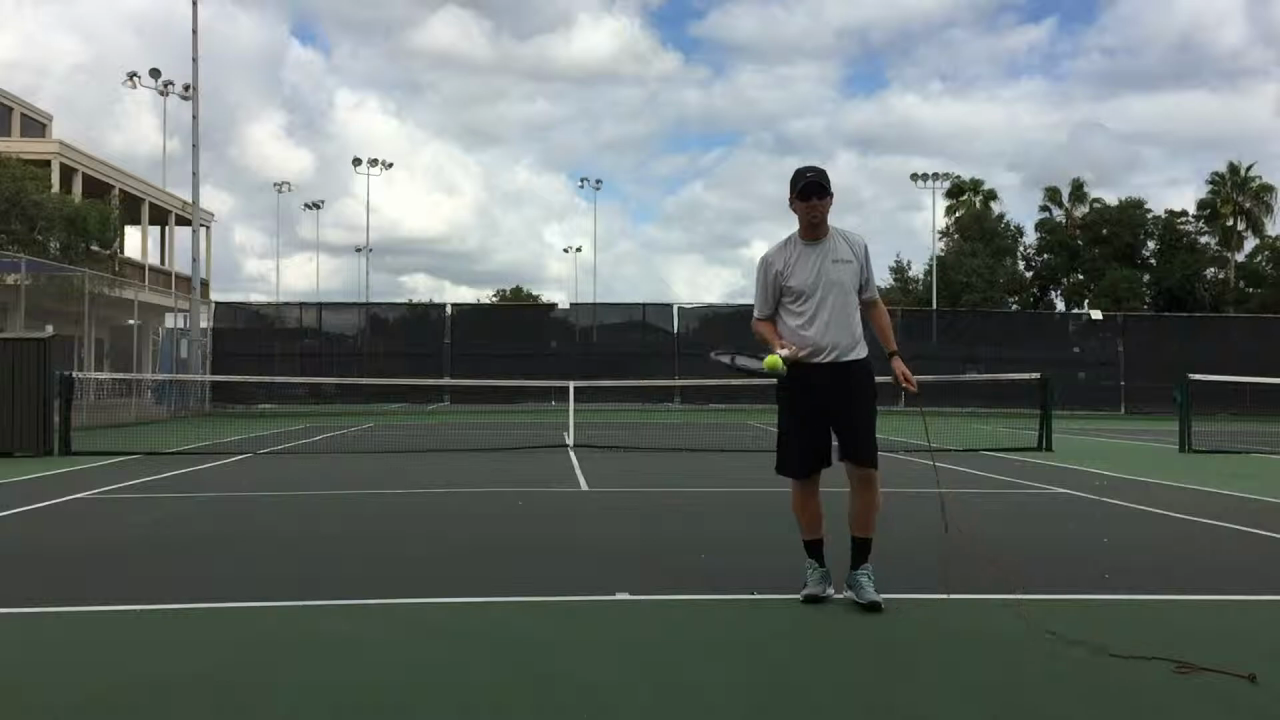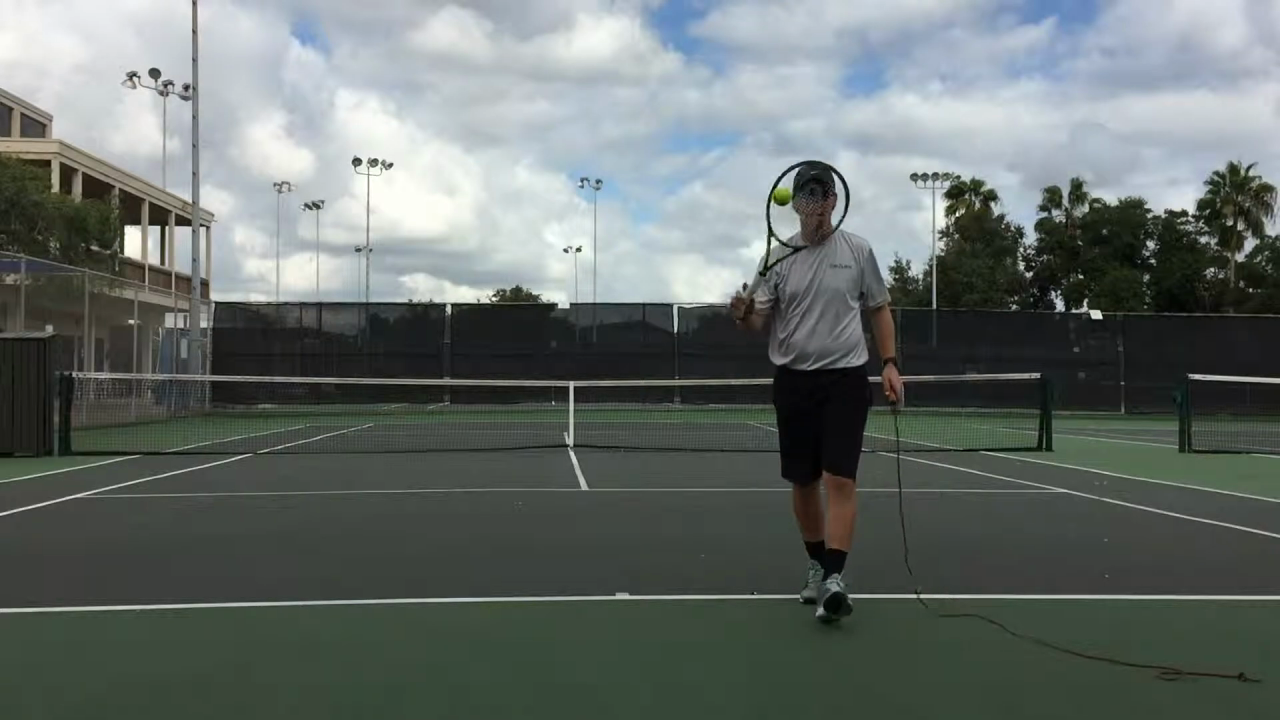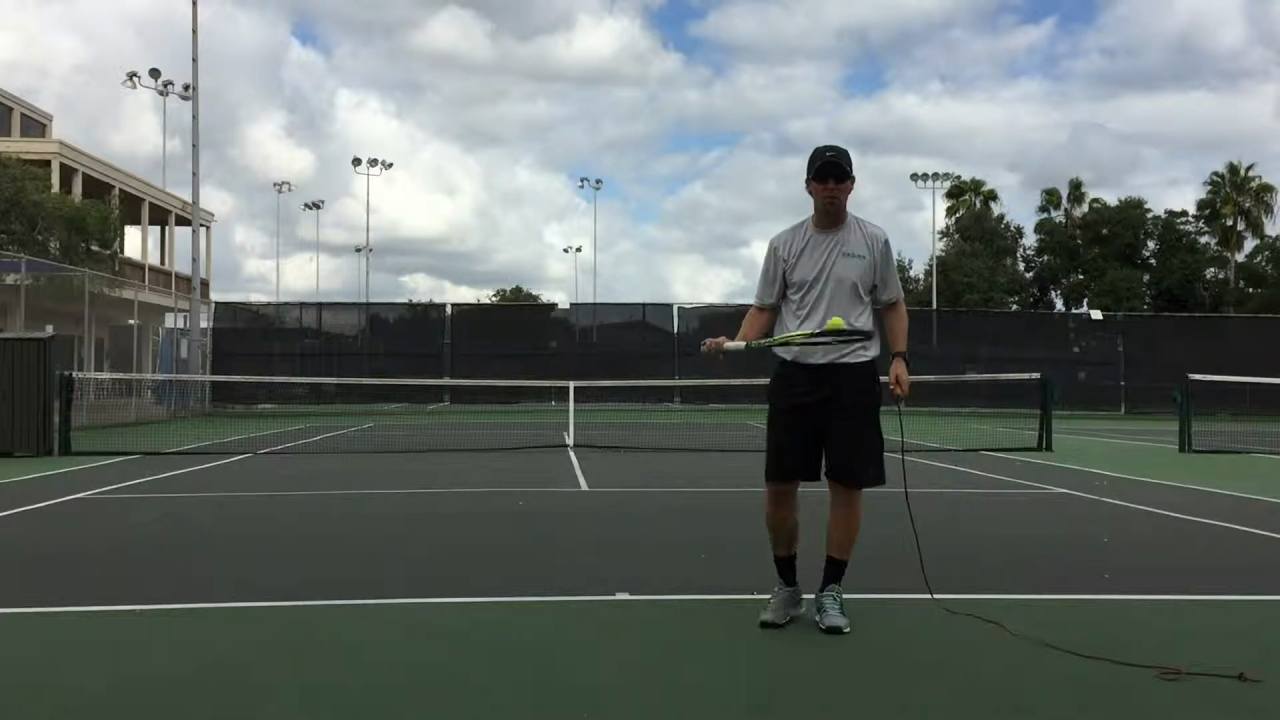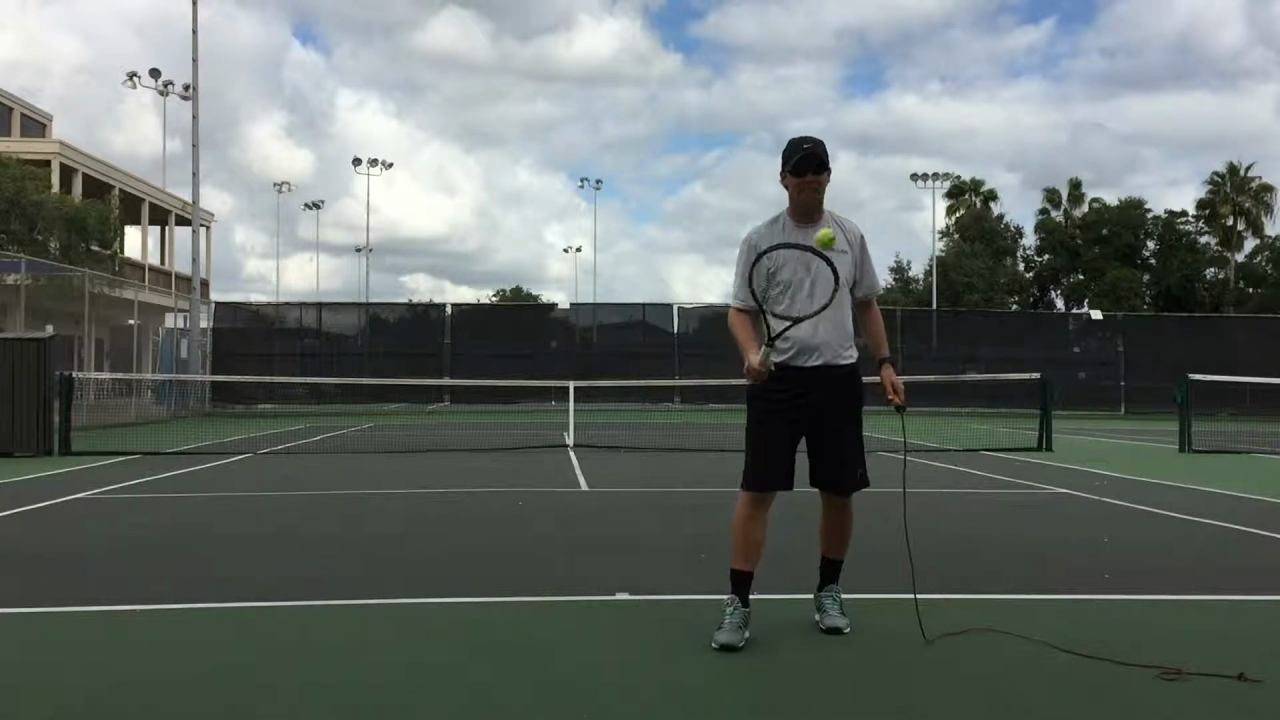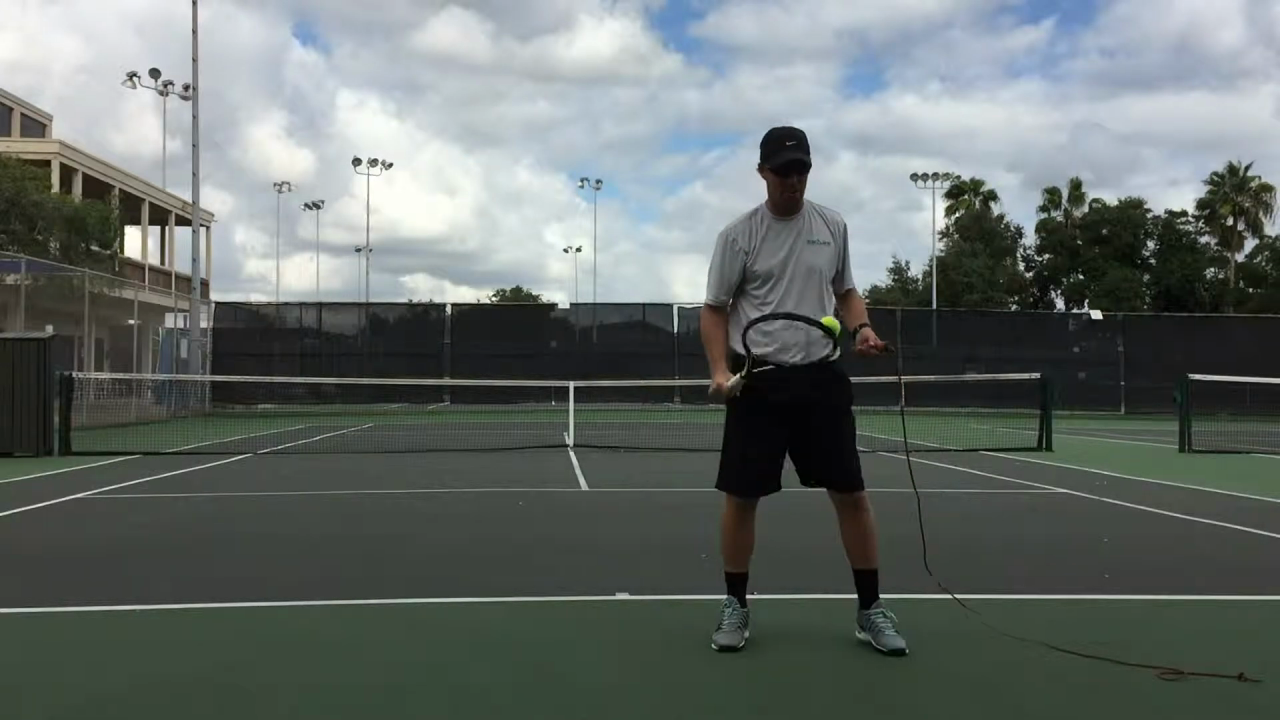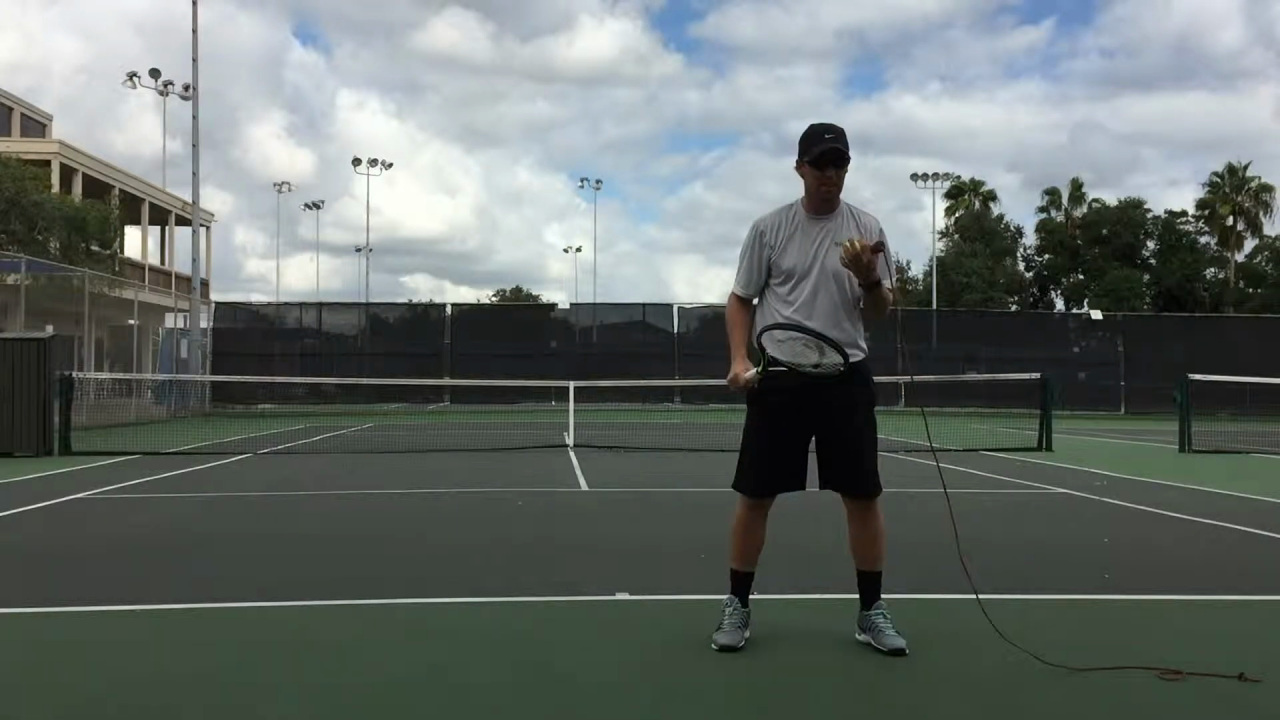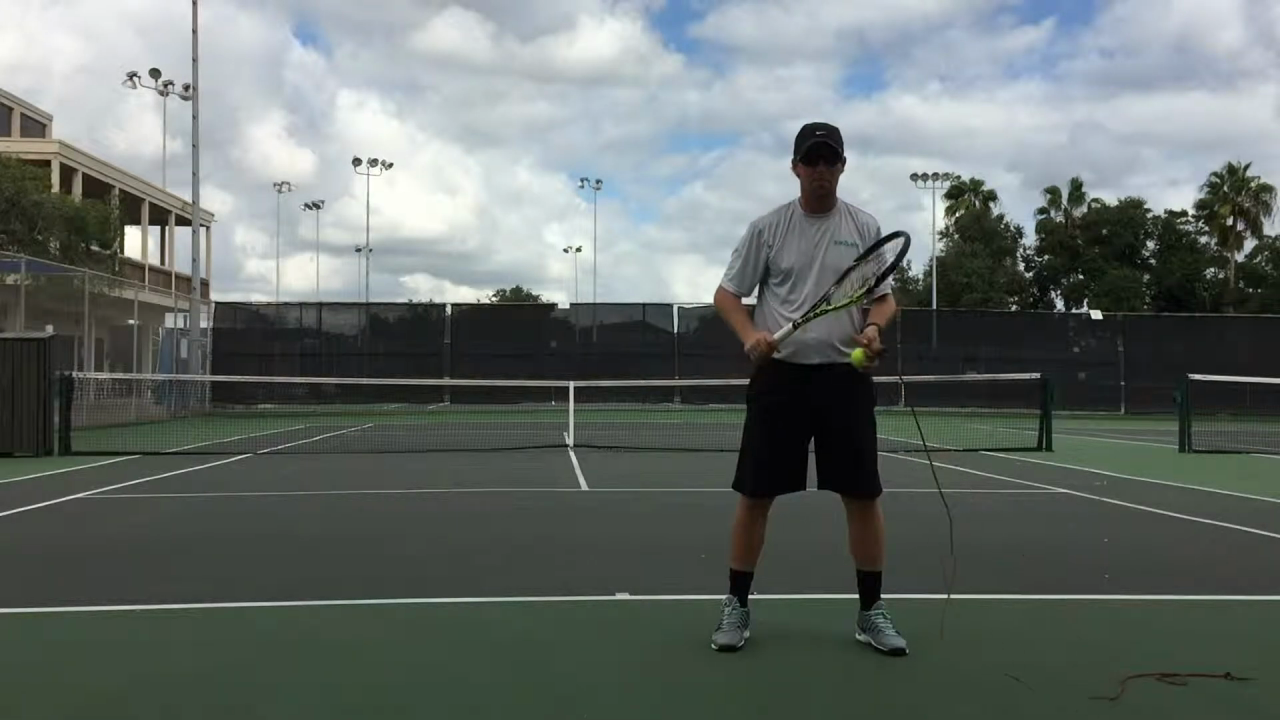
dt=0.5s
person 1, frame 1
left shoulder: (855, 247)
right shoulder: (775, 259)
left elbow: (873, 304)
right elbow: (761, 320)
left wrist: (895, 355)
right wrist: (776, 344)
left hip: (852, 371)
right hip: (800, 377)
left knee: (864, 471)
right knee: (804, 476)
left ankle: (860, 571)
right ankle: (816, 567)
person 1, frame 2
left shoulder: (859, 251)
right shoulder: (776, 258)
left elbow: (879, 309)
right elbow: (758, 322)
left wrist: (890, 363)
right wrist: (742, 313)
left hip: (846, 378)
right hip: (793, 379)
left knee: (840, 479)
right knee: (803, 480)
left ankle: (834, 581)
right ankle: (816, 566)
person 1, frame 3
left shoulder: (874, 241)
right shoulder: (784, 244)
left elbow: (893, 305)
right elbow: (763, 310)
left wrist: (899, 357)
right wrist: (735, 342)
left hip: (853, 377)
right hip: (794, 376)
left knee: (847, 487)
right knee: (780, 486)
left ankle: (830, 592)
right ankle: (787, 586)
person 1, frame 4
left shoulder: (850, 236)
right shoulder: (760, 239)
left elbow: (866, 305)
right elbow: (741, 310)
left wrist: (885, 364)
right wrist: (750, 352)
left hip: (837, 378)
right hip: (777, 381)
left knee: (839, 493)
right knee: (757, 491)
left ankle: (828, 592)
right ankle: (738, 605)
person 1, frame 5
left shoulder: (831, 226)
right shoulder: (737, 234)
left elbow: (846, 293)
right elbow: (714, 308)
left wrist: (861, 328)
right wrist: (718, 366)
left hip: (821, 376)
right hip: (757, 379)
left knee: (850, 492)
right knee: (741, 494)
left ankle: (870, 609)
right ankle: (736, 605)
person 1, frame 6
left shoulder: (866, 228)
right shoulder: (768, 228)
left elbow: (880, 311)
right elbow: (740, 299)
left wrist: (870, 278)
right wrist: (739, 358)
left hip: (846, 377)
right hip: (778, 377)
left knee: (863, 496)
right knee: (755, 495)
left ankle: (871, 610)
right ankle: (737, 605)
person 1, frame 7
left shoulder: (864, 227)
right shoulder: (767, 227)
left elbow: (884, 297)
right elbow: (726, 293)
left wrist: (874, 327)
right wrist: (749, 333)
left hip: (845, 376)
right hip: (780, 376)
left knee: (863, 495)
right knee: (755, 493)
left ankle: (871, 610)
right ankle: (736, 605)
